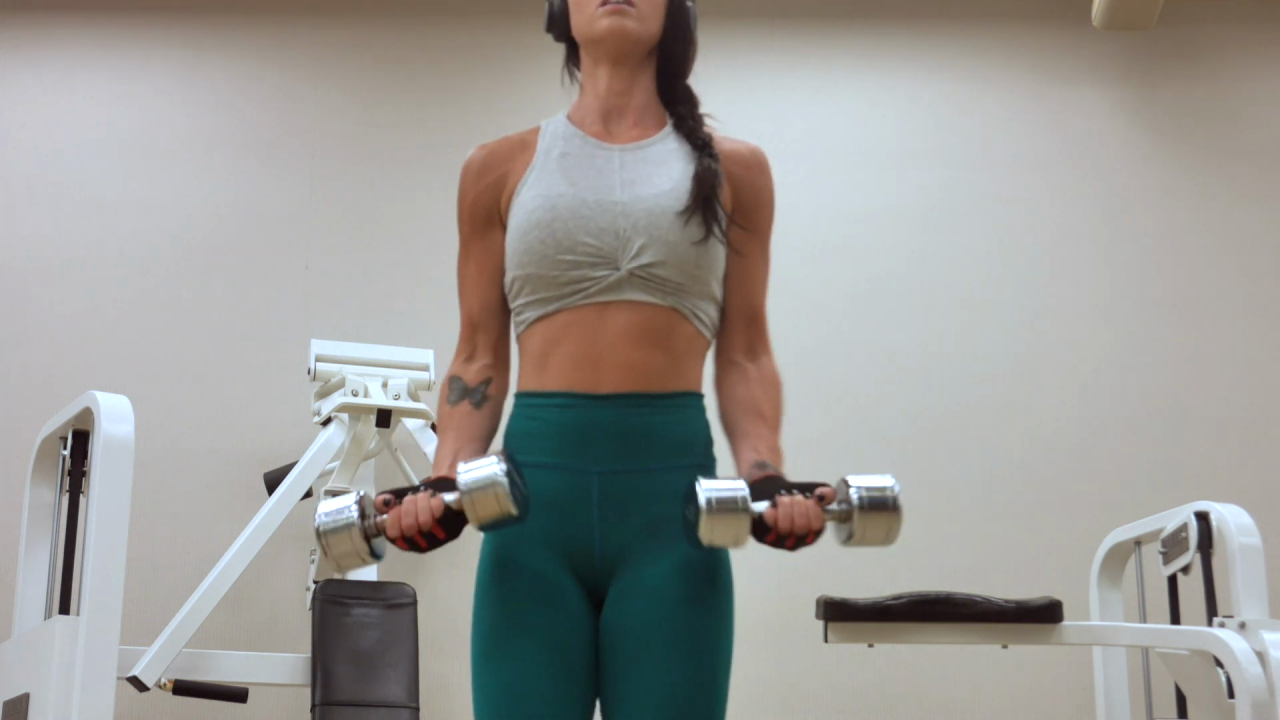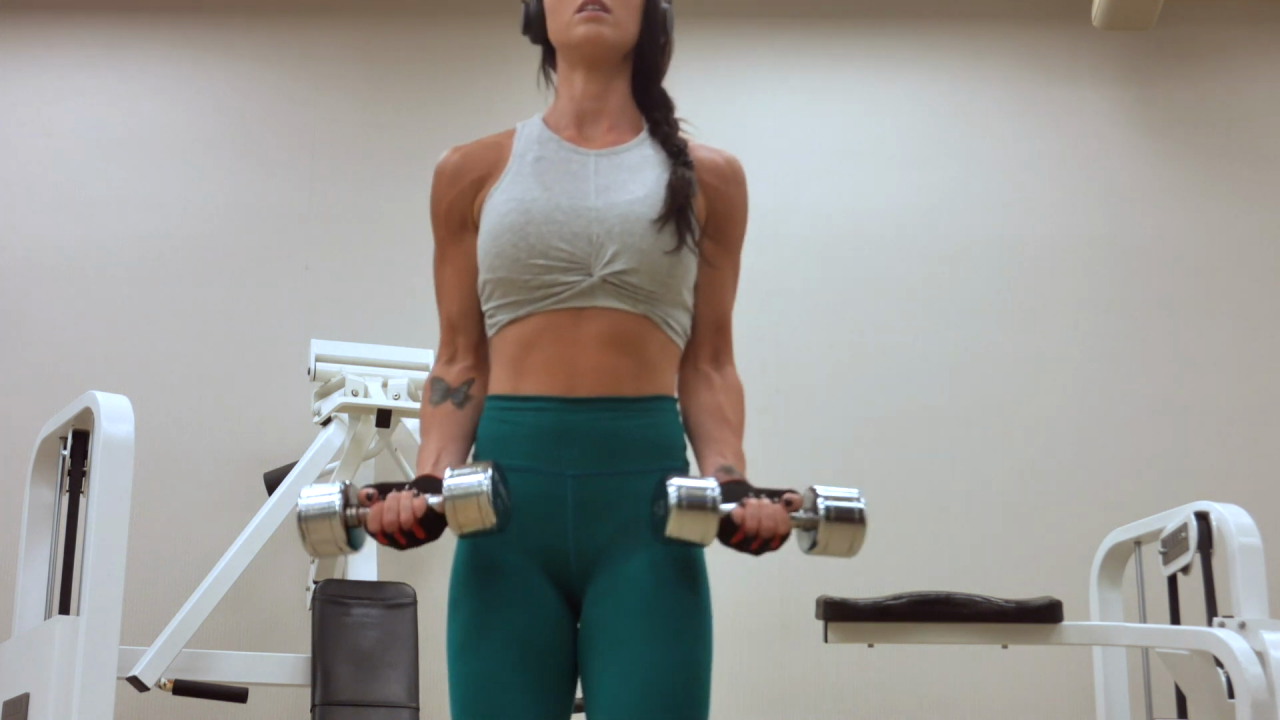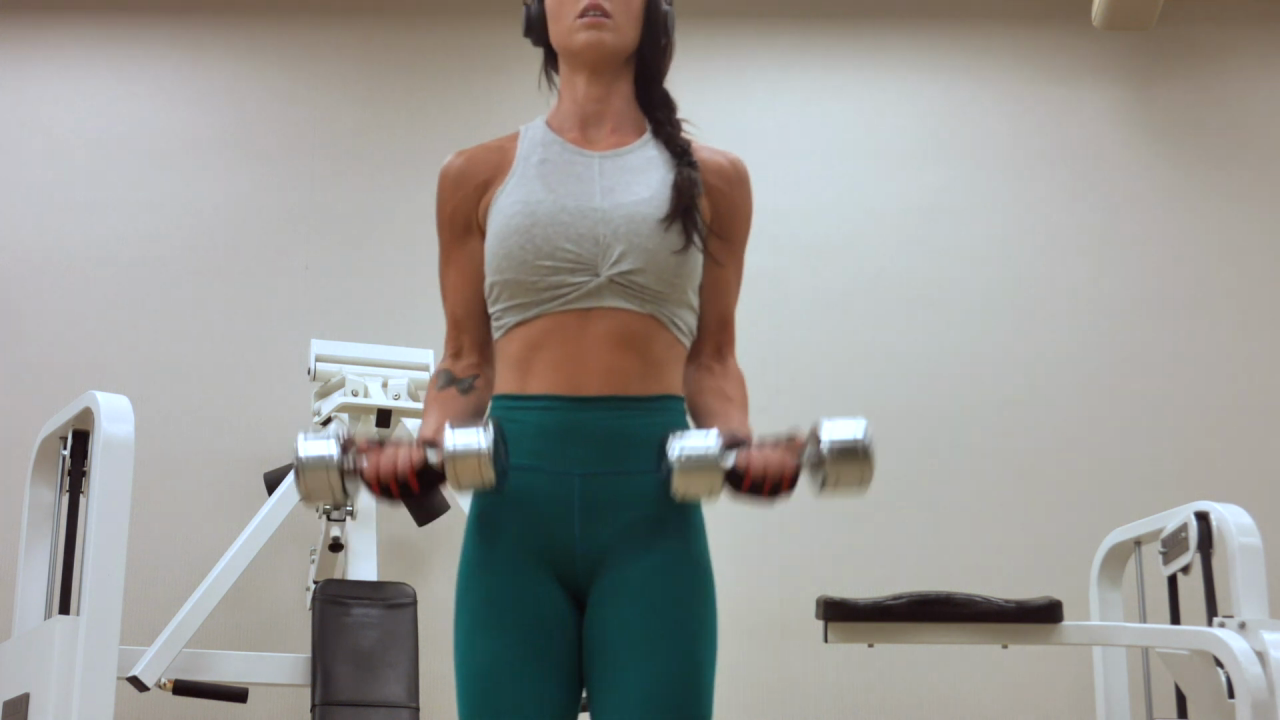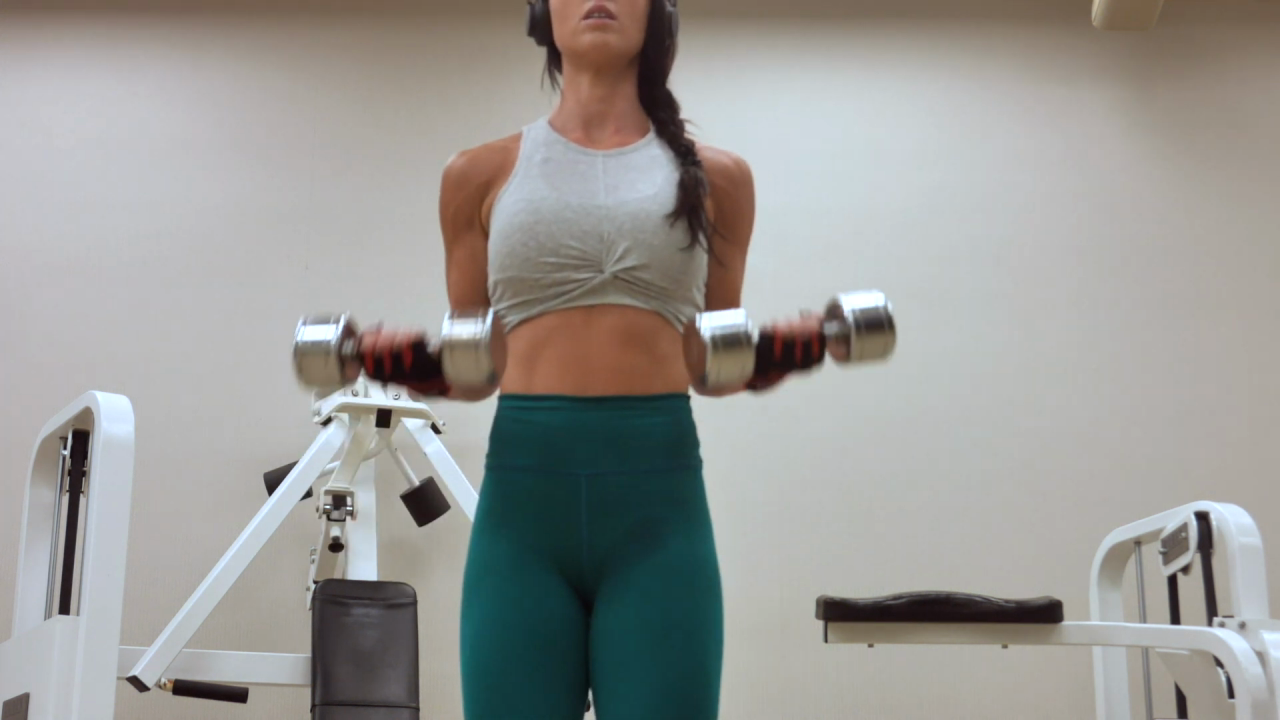
dt=0.3s
person 1, frame 1
left shoulder: (732, 168)
right shoulder: (499, 169)
left elbow: (745, 355)
right elbow: (479, 358)
left wrist: (767, 480)
right wrist: (445, 483)
left hip: (671, 487)
right hip: (536, 486)
person 1, frame 2
left shoulder: (708, 177)
right shoulder: (472, 172)
left elbow: (707, 365)
right elbow: (461, 360)
left wrist: (731, 483)
right wrist: (428, 482)
left hip: (644, 498)
right hip: (510, 495)
person 1, frame 3
left shoulder: (711, 177)
right shoulder: (477, 175)
left elbow: (710, 356)
right elbow: (467, 356)
left wrist: (741, 444)
right wrist: (425, 443)
left hip: (653, 501)
right hip: (517, 496)
person 1, frame 4
left shoulder: (715, 177)
right shoulder: (481, 174)
left wrist: (764, 360)
right wrist: (425, 366)
left hip: (659, 499)
right hip: (523, 495)
